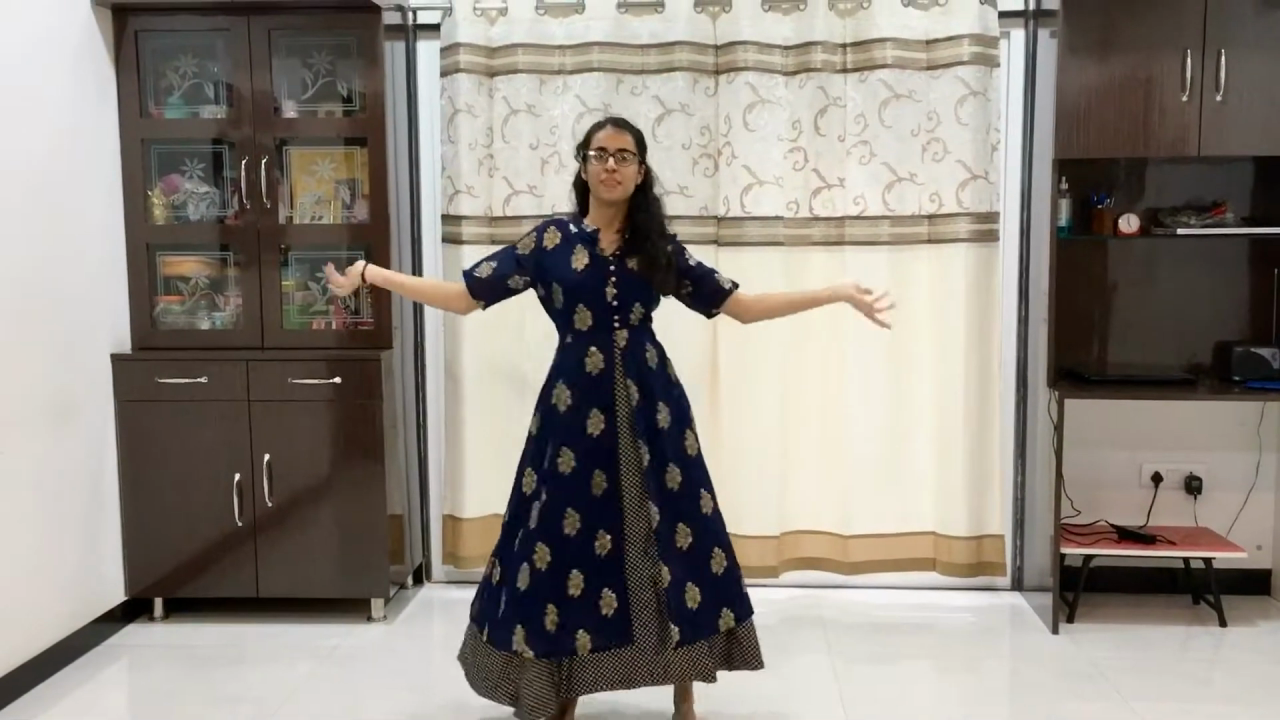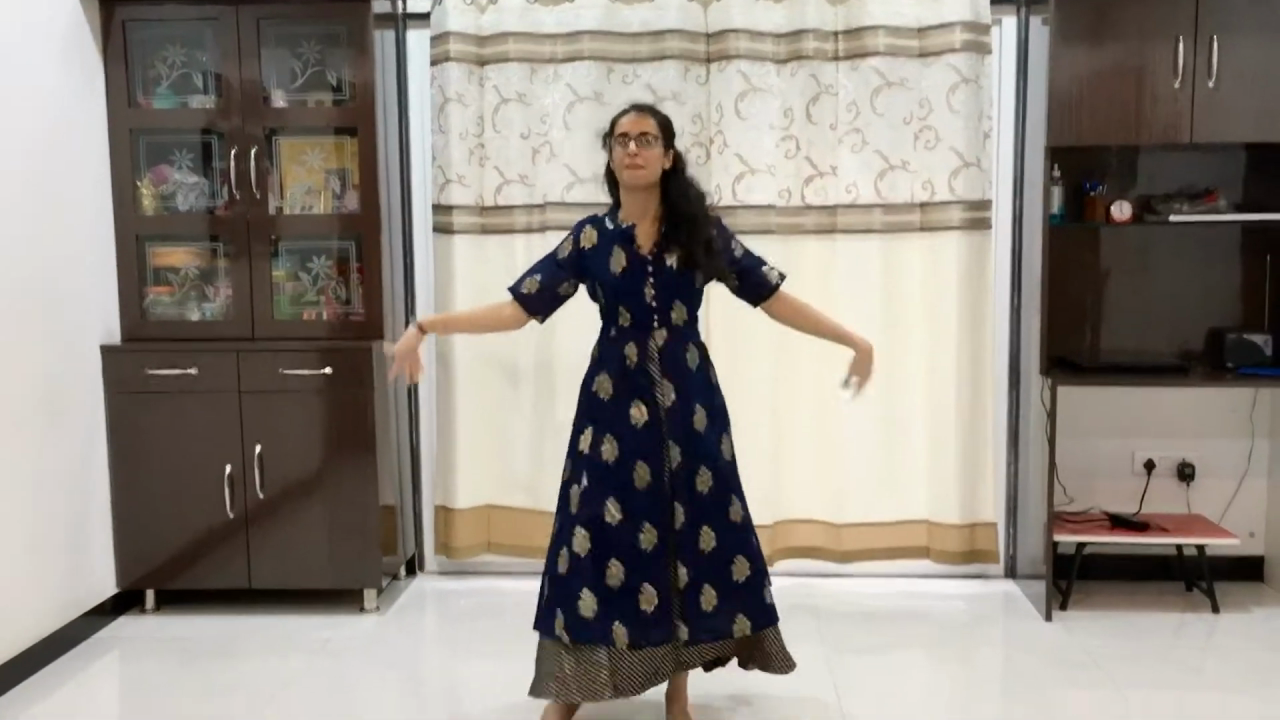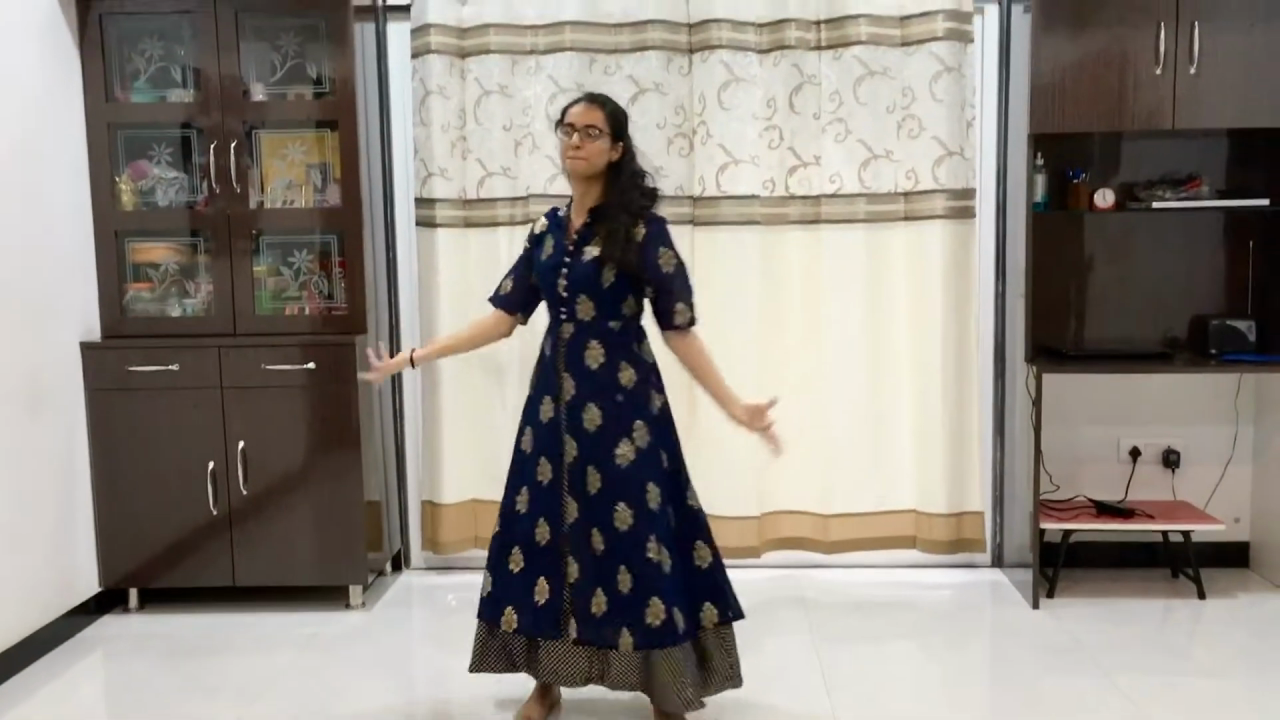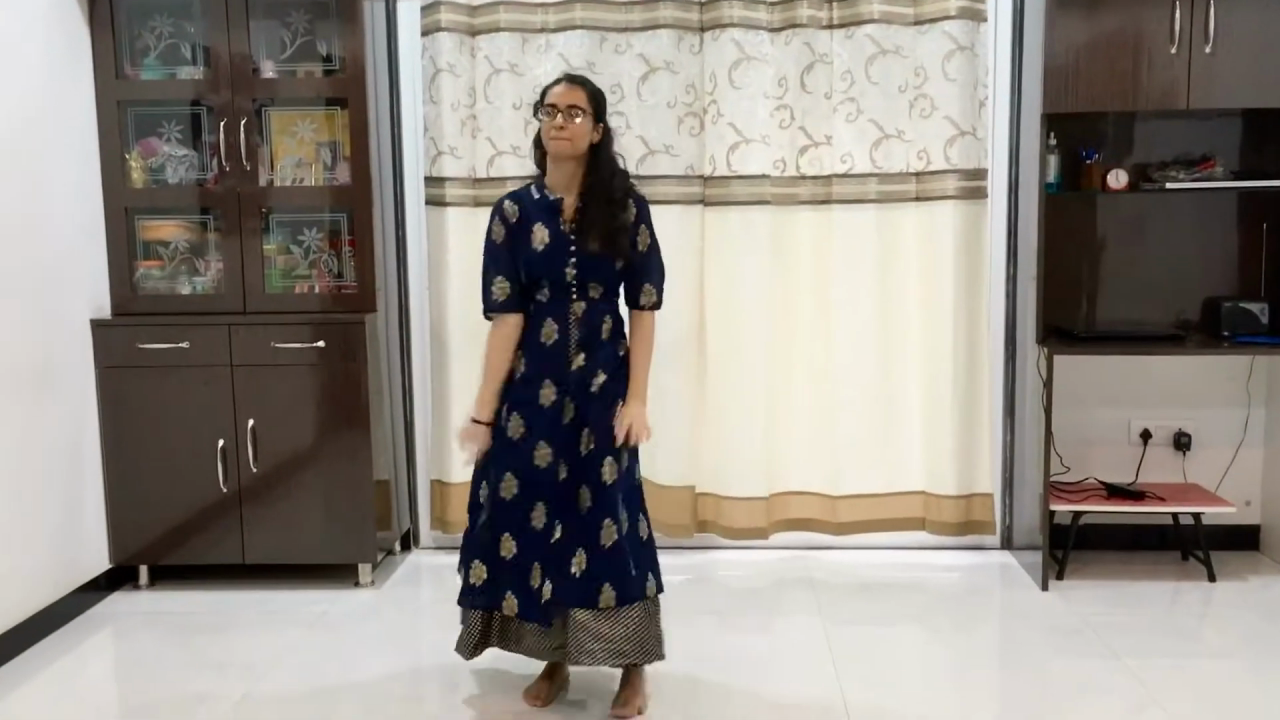
dt=0.5s
person 1, frame 1
left shoulder: (660, 248)
right shoulder: (550, 241)
left elbow: (740, 304)
right elbow: (462, 294)
left wrist: (836, 295)
right wrist: (370, 276)
left hip: (654, 407)
right hip: (577, 407)
left knee: (677, 545)
right knee: (566, 542)
person 1, frame 2
left shoulder: (701, 231)
right shoulder: (589, 238)
left elbow: (772, 295)
right elbow: (518, 307)
left wrist: (856, 342)
right wrist: (428, 325)
left hip: (689, 402)
right hip: (616, 402)
left knee: (698, 542)
right knee: (602, 538)
person 1, frame 3
left shoulder: (641, 227)
right shoulder: (547, 228)
left elbow: (678, 327)
right elbow: (506, 314)
left wrist: (732, 405)
right wrist: (417, 355)
left hip: (622, 403)
right hip: (554, 401)
left knee: (639, 540)
right knee: (541, 538)
person 1, frame 4
left shoulder: (626, 207)
right shoulder: (514, 211)
left elbow: (644, 306)
right elbow: (504, 316)
left wrist: (636, 398)
right wrist: (481, 413)
left hip: (602, 380)
right hip: (532, 384)
left knee: (607, 522)
right knee: (526, 517)
right ankle: (553, 661)
